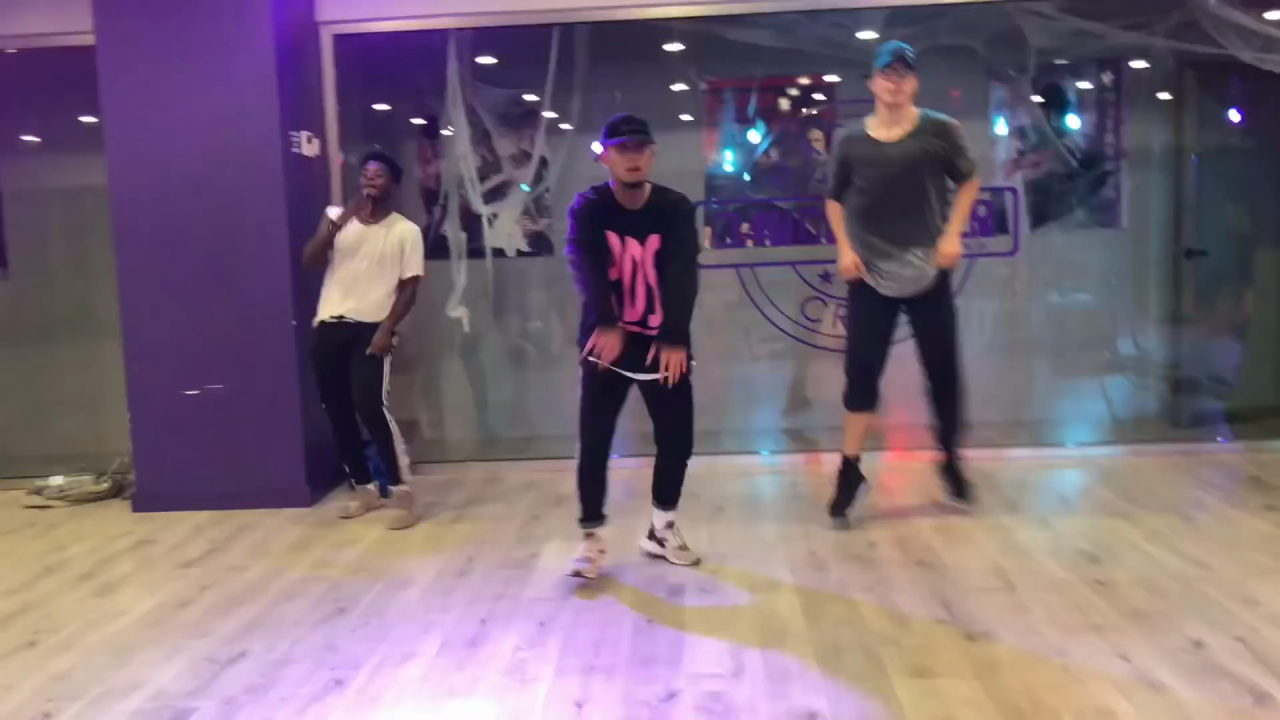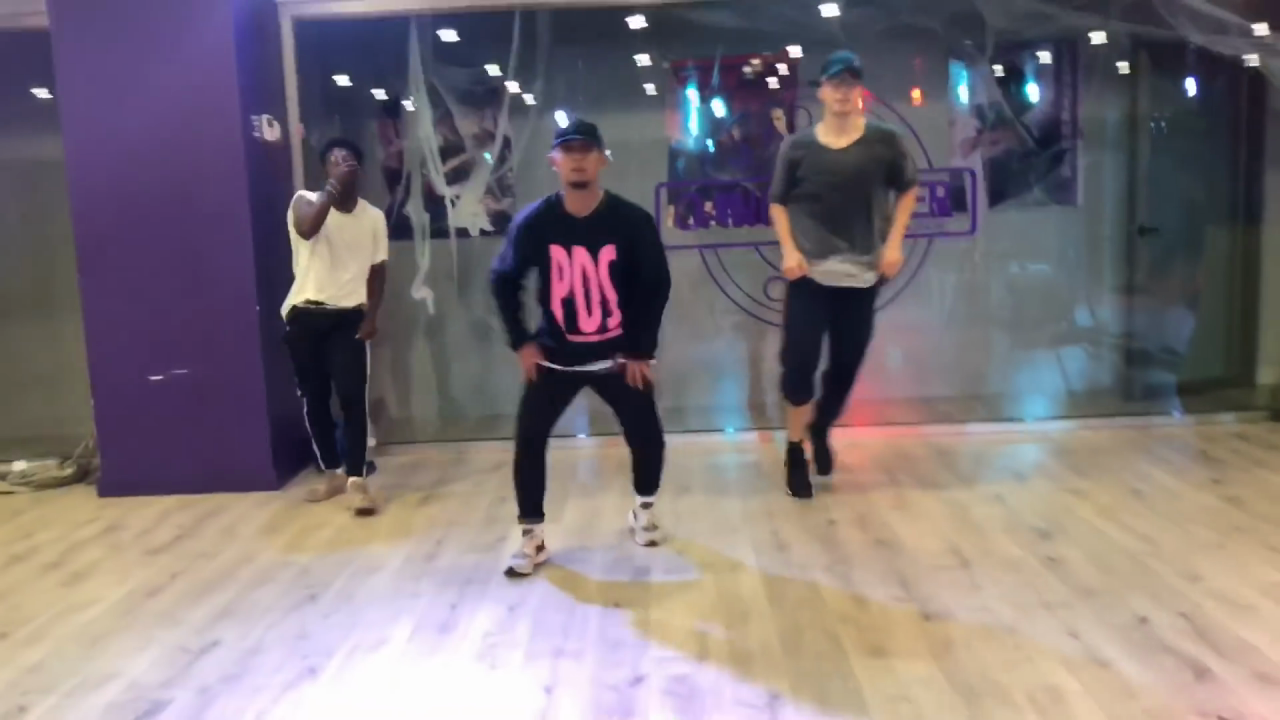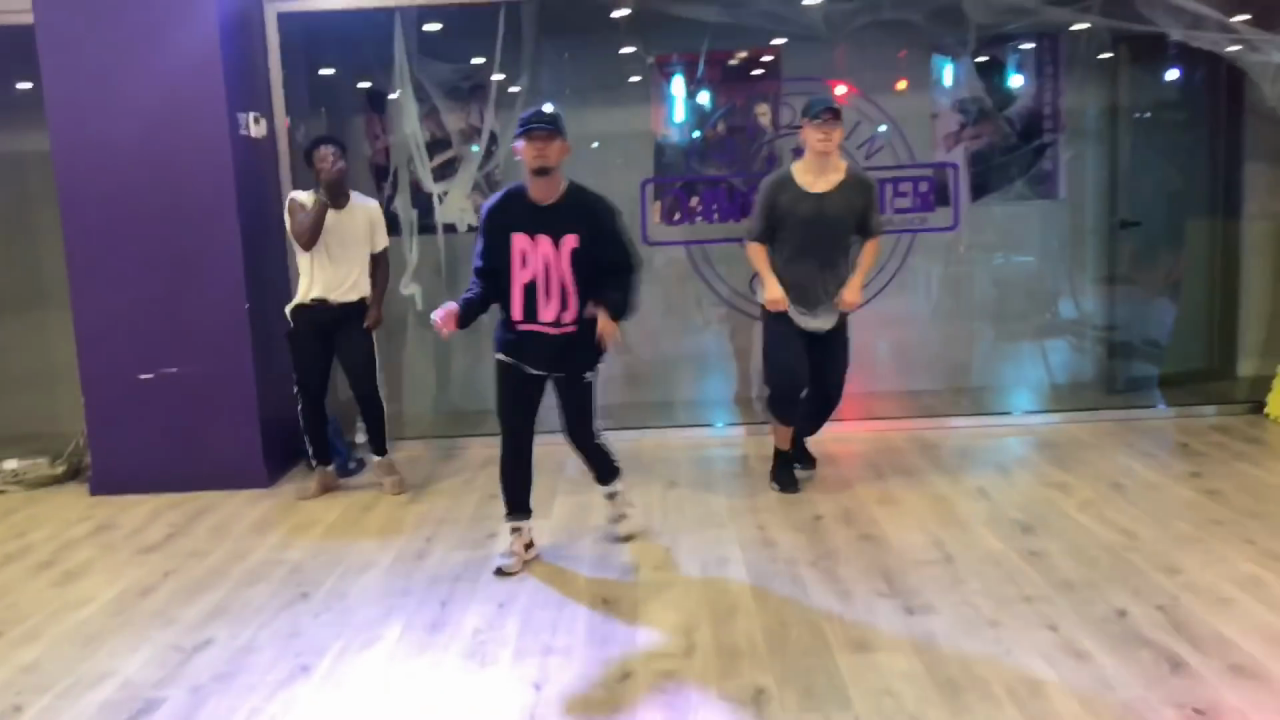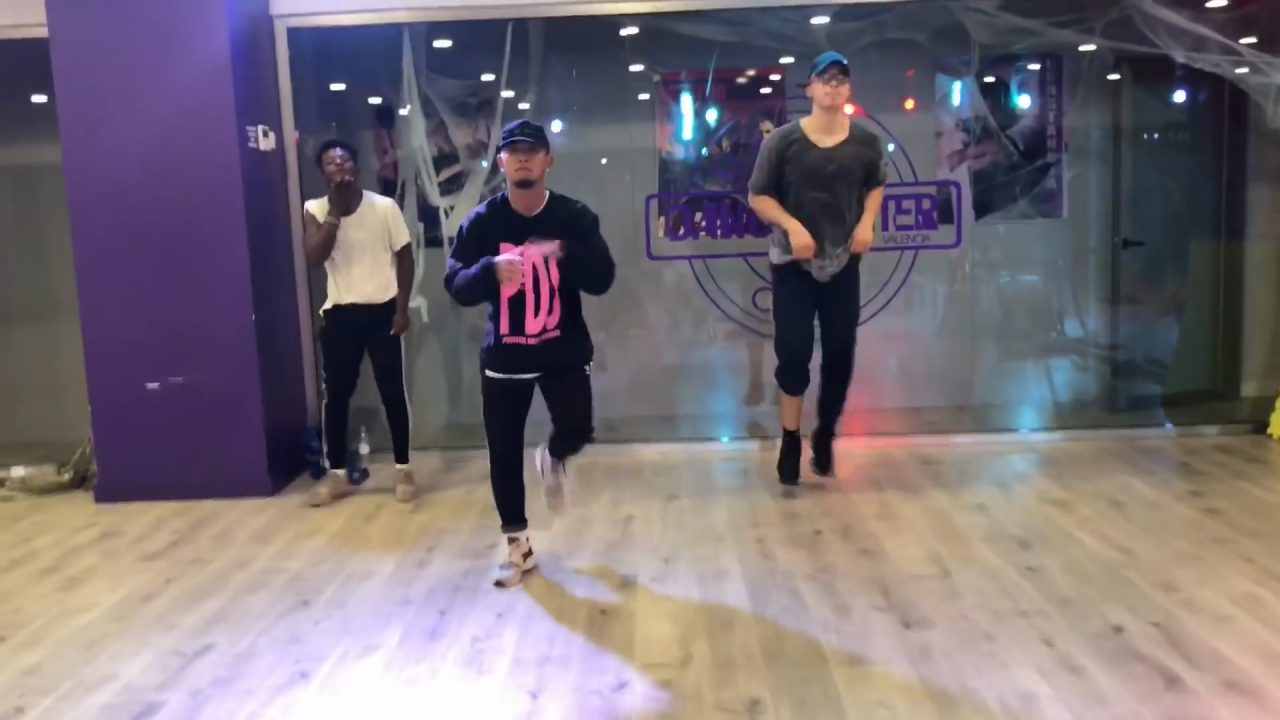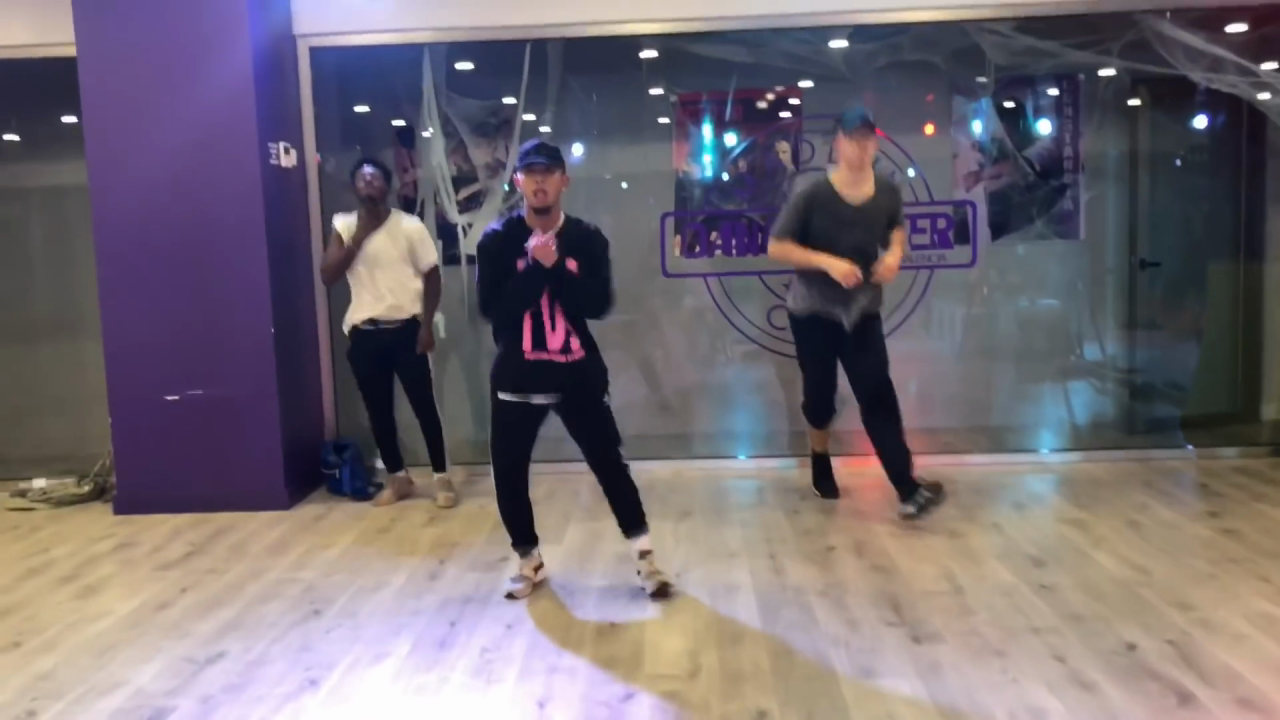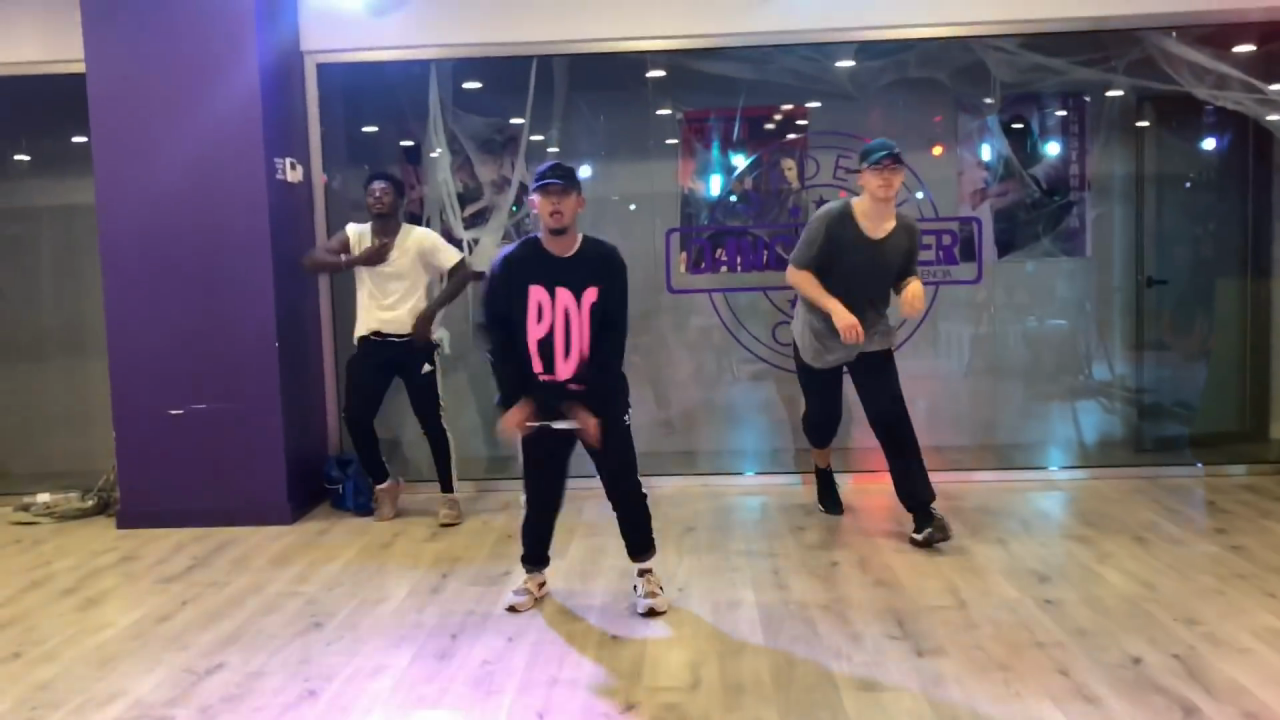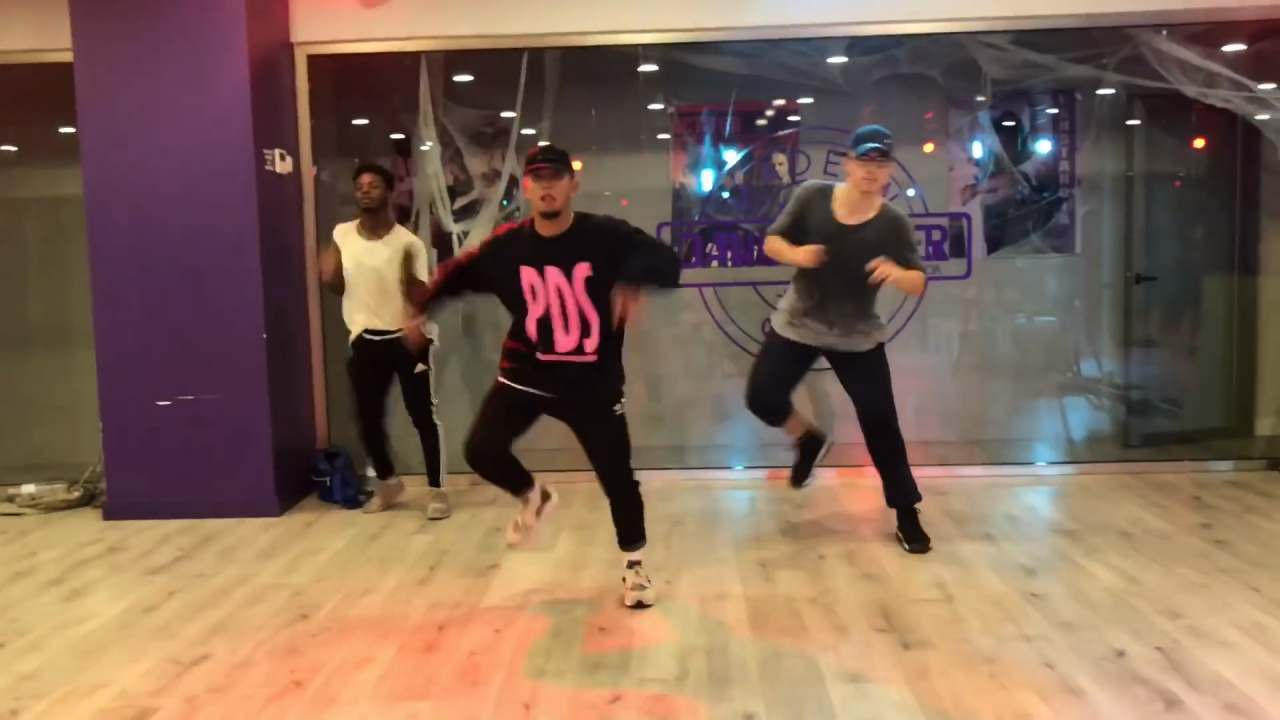
dt=0.2s
person 1, frame 1
left shoulder: (676, 210)
right shoulder: (588, 207)
left elbow: (682, 276)
right elbow: (585, 267)
left wrist: (676, 339)
right wrist: (603, 326)
left hip: (662, 346)
right hip: (607, 346)
left knee: (677, 439)
right knee: (595, 441)
left ankle: (661, 530)
right ankle: (593, 539)
person 1, frame 2
left shoulder: (632, 221)
right shoulder: (534, 221)
left elbow: (656, 285)
right elbow: (505, 279)
left wrist: (643, 348)
right wrist: (520, 339)
left hip: (616, 353)
right hip: (556, 353)
left knee: (646, 435)
right knee: (530, 439)
left ankle: (644, 510)
right ankle: (532, 535)
person 1, frame 3
left shoulder: (592, 208)
right shoulder: (499, 211)
left elbow: (621, 268)
right elbow: (486, 278)
left wrist: (611, 309)
right wrist: (460, 310)
left hip: (574, 346)
right hip: (517, 346)
left knee: (581, 433)
right knee: (515, 439)
left ankle: (613, 491)
right ankle: (520, 535)
person 1, frame 4
left shoulder: (572, 215)
right shoulder: (481, 221)
left elbow: (600, 280)
right elbow: (458, 286)
left wrist: (576, 256)
right wrist: (496, 267)
left hip: (563, 350)
right hip: (504, 355)
left knee: (576, 430)
right knee: (504, 453)
left ankle: (553, 463)
right ankle: (517, 546)
person 1, frame 5
left shoulder: (589, 240)
right shoulder: (496, 240)
left elbow: (595, 303)
right elbow: (492, 305)
left wrist: (556, 266)
right wrist: (532, 265)
left hip: (579, 375)
right hip: (517, 380)
left knee: (610, 464)
right knee: (508, 475)
left ankle: (643, 554)
right ankle: (529, 558)
person 1, frame 6
left shoulder: (606, 260)
right shoulder: (510, 266)
left elbow: (612, 336)
right elbow: (499, 340)
left wrist: (589, 401)
right wrist: (514, 400)
left hip: (601, 401)
right hip: (540, 405)
left knee: (625, 490)
right knee: (541, 500)
left ankle: (645, 574)
right ankle: (534, 574)
person 1, frame 7
left shoulder: (606, 236)
right shoulder: (508, 244)
left elbow: (665, 263)
right elbow: (462, 274)
left wrist: (633, 283)
right wrist: (425, 302)
left hip: (593, 382)
right hip: (525, 376)
left knee: (617, 477)
right knee: (480, 449)
left ankle: (633, 564)
right ankle: (532, 496)
person 2, frame 1
left shoulder: (939, 131)
right shoulder: (851, 141)
left elbow: (968, 181)
right elbow: (834, 198)
left wrist: (953, 234)
right wrist: (844, 247)
left hip: (928, 270)
right hip: (870, 273)
left knee: (942, 368)
right knee: (862, 368)
left ankle: (949, 460)
right ankle: (850, 470)
person 2, frame 2
left shoulder: (885, 141)
right shoulder: (798, 146)
left elbow: (907, 191)
right elbow: (778, 201)
left wrist: (895, 242)
right wrist: (788, 248)
left hip: (862, 273)
right hip: (809, 272)
left knee: (846, 363)
right knee: (799, 359)
left ankle: (819, 432)
right ankle: (796, 452)
person 2, frame 3
left shoulder: (860, 185)
right shoulder: (778, 185)
left elbow: (870, 236)
right elbow: (755, 240)
left wrist: (857, 282)
right wrist: (768, 282)
left hip: (832, 304)
right hip: (785, 305)
left knee: (827, 392)
right knee: (785, 382)
left ankle: (797, 440)
right ankle: (783, 458)
person 2, frame 4
left shoulder: (866, 141)
right shoulder: (784, 140)
left elbow: (875, 186)
right elbow: (757, 196)
left wrist: (867, 222)
right wrist: (791, 226)
left hip: (842, 259)
right hip: (793, 261)
left knee: (841, 350)
right knee: (794, 350)
left ankle: (824, 438)
right ankle: (791, 440)
person 2, frame 5
left shoulder: (888, 192)
right shoulder: (812, 193)
right elbow: (777, 247)
left wrist: (894, 253)
right wrist: (828, 262)
left hip: (862, 305)
right hip: (812, 306)
left knee: (877, 389)
right knee: (819, 393)
left ankle: (906, 486)
right ankle: (820, 461)
person 2, frame 6
left shoulder: (907, 231)
right shoulder: (832, 218)
left elbow: (903, 281)
right elbow: (796, 271)
left wrist: (915, 291)
right wrist: (835, 308)
left hip: (872, 340)
right hip: (818, 337)
left knee: (893, 421)
right knee: (821, 421)
left ankle: (924, 514)
right ankle: (823, 474)
person 2, frame 7
left shoulder: (894, 224)
right shoulder: (811, 197)
left elbow: (917, 280)
right elbow: (772, 241)
left wrist: (896, 273)
right wrist: (794, 253)
left hip: (856, 334)
right hip: (797, 322)
left knee: (879, 419)
right knee: (762, 397)
left ankle: (907, 516)
right ankle: (808, 438)
person 3, frame 1
left shoulder: (406, 231)
right shoulder: (337, 219)
left elbow: (409, 286)
right elbow: (311, 261)
left wrist: (388, 329)
right wrist: (340, 219)
left hip: (371, 330)
right hip: (331, 328)
left knee: (371, 407)
right knee: (338, 413)
left ankle: (400, 492)
right ankle: (364, 487)
person 3, frame 2
left shoulder: (374, 217)
right shoulder: (306, 201)
left elbow: (377, 271)
right elbow: (306, 231)
left wrist: (371, 314)
right wrist: (332, 190)
left hip: (348, 316)
right hip: (306, 314)
left knee: (352, 395)
right knee: (314, 398)
left ankle: (357, 480)
right ankle: (334, 472)
person 3, frame 3
left shoulder: (368, 207)
right shoulder: (299, 202)
left elbow: (379, 259)
right elbow: (305, 240)
left wrist: (376, 304)
right wrist: (324, 195)
left hip: (354, 310)
right hip: (310, 311)
left knee: (365, 388)
right knee: (310, 394)
left ankle: (384, 461)
right ankle: (323, 470)
person 3, frame 4
left shoulder: (384, 207)
right shoulder: (315, 211)
left elbow: (405, 257)
right elbow: (315, 259)
left wrist: (402, 307)
right wrist: (335, 213)
left hip: (382, 311)
right hip: (340, 313)
left knee: (392, 392)
right knee: (336, 394)
left ankle: (403, 470)
right ankle: (337, 474)
person 3, frame 5
left shoulder: (411, 227)
right shoulder: (342, 225)
left elbow: (432, 278)
right elbow: (328, 275)
left wrist: (426, 326)
right wrist: (357, 239)
left hip: (406, 328)
right hip: (364, 331)
left knee: (424, 405)
right knee: (378, 409)
left ankle: (442, 477)
right ankle: (398, 476)
person 3, frame 6
left shoulder: (423, 238)
right shoulder: (354, 233)
left elbow: (461, 272)
right elbow: (313, 261)
left wrist: (431, 309)
right wrist: (354, 258)
left hip: (413, 342)
right hip: (371, 344)
left knee: (431, 420)
right knee: (356, 417)
left ankle: (449, 496)
right ankle: (385, 486)
person 3, frame 7
left shoulder: (407, 242)
right shoulder: (342, 235)
right elbow: (332, 280)
left wrist: (411, 284)
right wrist: (328, 271)
left hip: (407, 339)
right hip: (366, 339)
left knee: (422, 415)
right knee: (368, 420)
left ankle: (437, 490)
right ankle: (388, 481)
